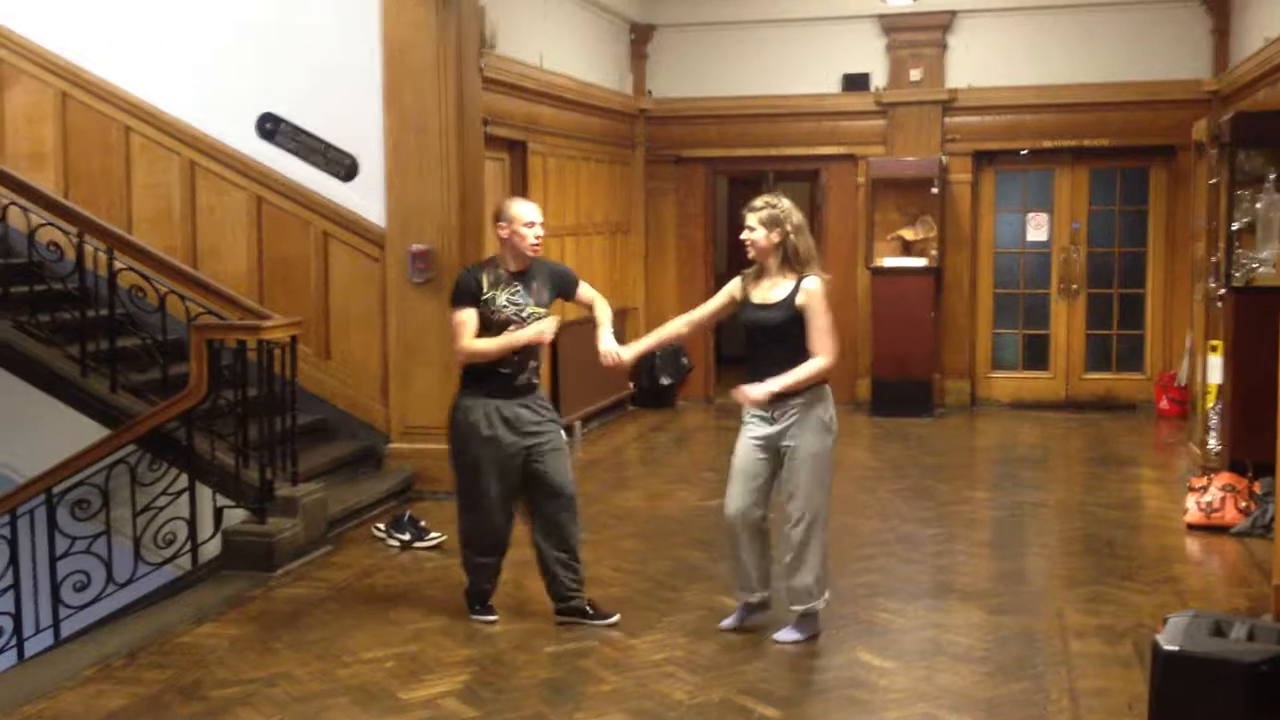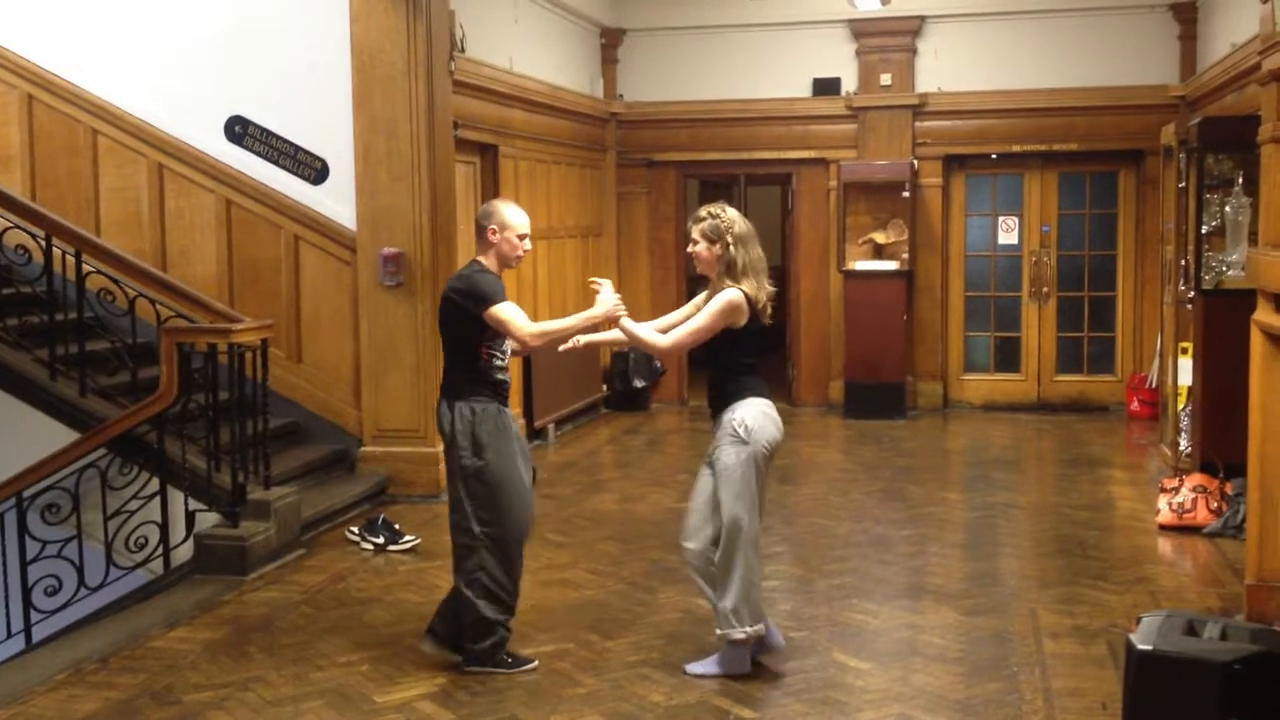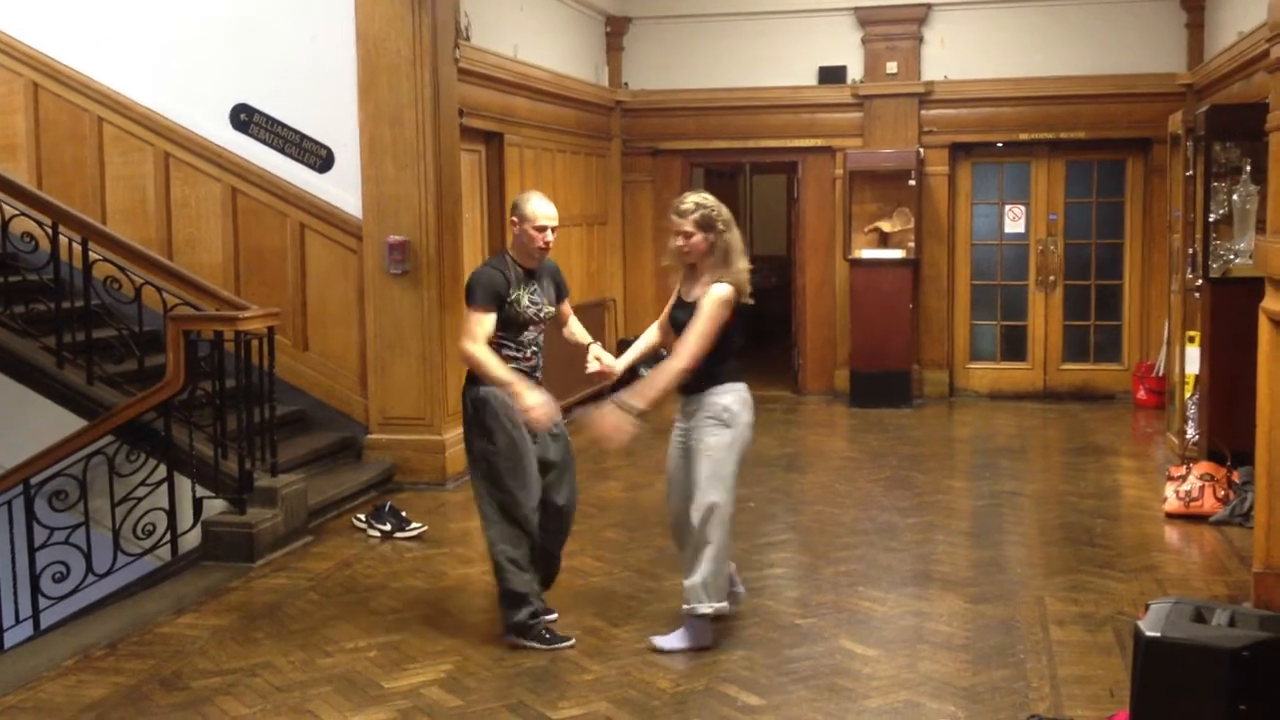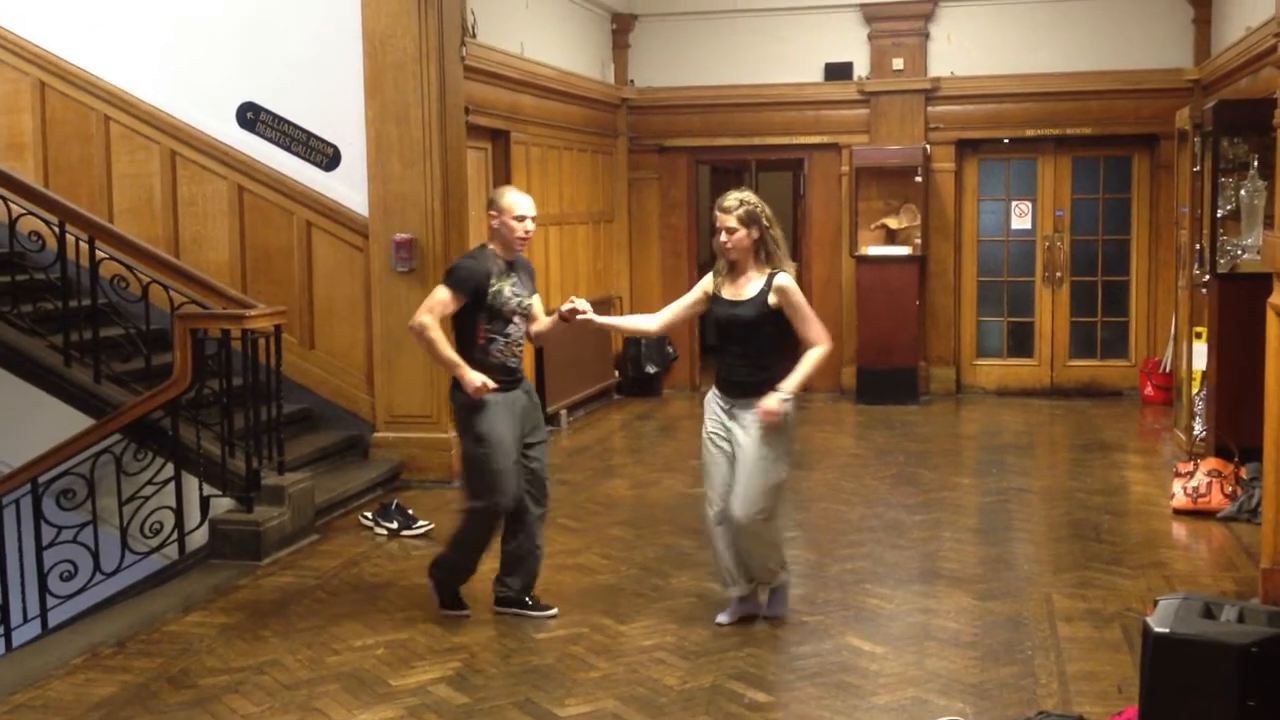
dt=1s
person 1, frame 1
left shoulder: (808, 287)
right shoulder: (743, 285)
left elbow: (823, 358)
right elbow: (688, 323)
left wrist: (771, 386)
right wrist: (632, 349)
left hip: (804, 409)
right hip: (758, 411)
left knee: (803, 514)
right knee: (739, 509)
left ankle: (806, 612)
right ankle: (753, 598)
person 1, frame 2
left shoulder: (732, 299)
right shoulder: (714, 295)
left elbow: (666, 345)
right elbow: (658, 326)
left wrist: (615, 316)
right wrist: (590, 338)
left hip: (747, 422)
right hip: (734, 425)
left knee: (736, 538)
right knee: (700, 540)
left ankle: (738, 648)
right ankle: (757, 628)
person 1, frame 3
left shoulder: (722, 291)
right shoulder: (687, 280)
left elbow: (684, 361)
right elbow: (660, 331)
left wrist: (629, 407)
right wrist: (619, 363)
left hip: (721, 405)
right hip: (692, 404)
left knee: (708, 510)
right knee: (681, 511)
left ankle: (700, 622)
right ankle: (722, 585)
person 1, frame 4
left shoulder: (779, 283)
right shoulder: (715, 281)
left elbow: (821, 345)
right elbow: (659, 323)
left wrist: (783, 393)
right wrist: (602, 319)
left hip: (765, 408)
right hip: (721, 406)
left knee: (748, 511)
right knee: (720, 510)
left ankle: (776, 582)
right ankle: (744, 593)
person 2, frame 1
left shoulder: (549, 273)
right shoulder: (473, 281)
left elbow: (597, 301)
right elbow: (464, 350)
left wrist: (605, 335)
right wrist: (525, 336)
left hip: (531, 405)
right hip: (482, 409)
left knee: (558, 497)
right knee: (486, 509)
left ankle: (570, 599)
right ankle: (479, 595)
person 2, frame 2
left shoulder: (487, 283)
right shoulder: (473, 284)
right elbow: (527, 335)
left wrist: (548, 339)
right wrist: (596, 314)
left hip: (490, 412)
right hip: (472, 415)
left knee: (508, 523)
right knee: (490, 528)
left ankle: (450, 628)
right ankle: (481, 645)
person 2, frame 3
left shoulder: (550, 272)
right shoulder: (490, 277)
left elbow: (566, 319)
right elbow: (471, 347)
left wrist: (592, 346)
right wrist: (518, 390)
left hip: (533, 394)
right hip: (495, 398)
left knee: (558, 497)
right knee: (513, 506)
left ankle: (528, 590)
right ankle: (522, 618)
person 2, frame 4
left shoulder: (524, 268)
right shoulder: (472, 269)
right elbow: (422, 322)
left wrist: (562, 315)
right wrist: (462, 372)
left hip: (519, 392)
right hip: (481, 398)
left knee: (533, 493)
right knee: (497, 496)
left ankle: (514, 589)
right ankle: (447, 576)
